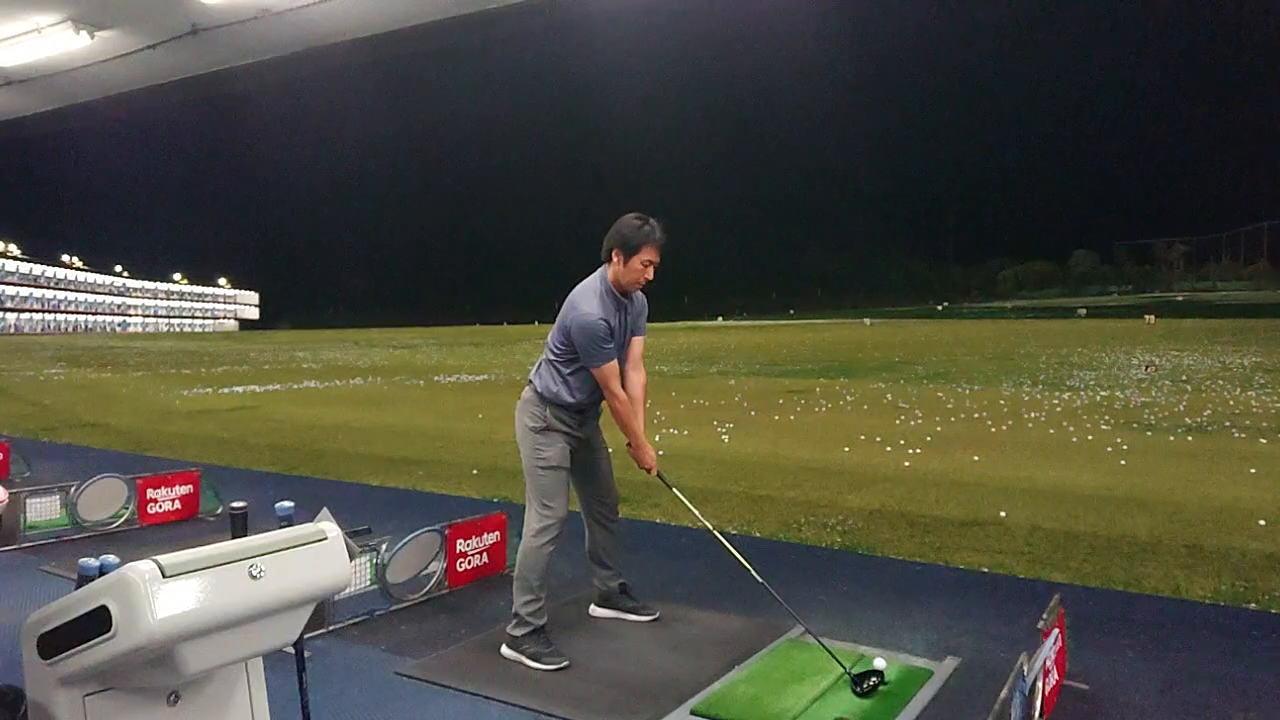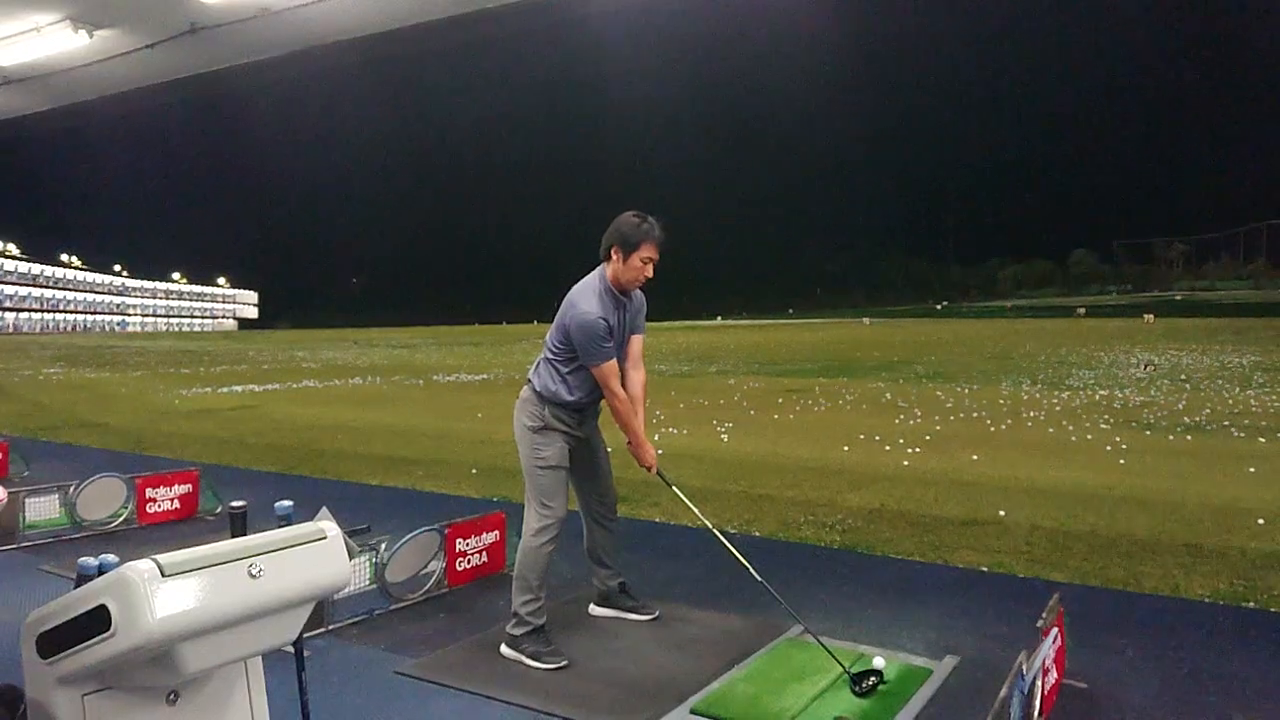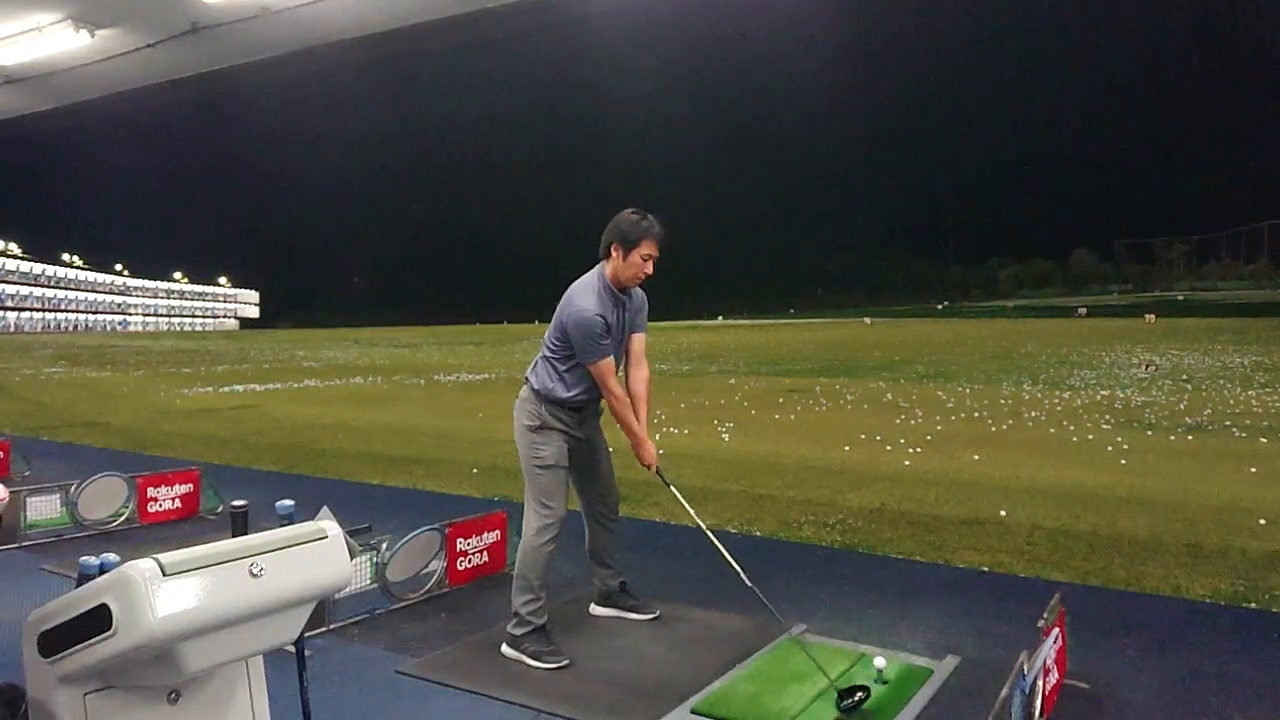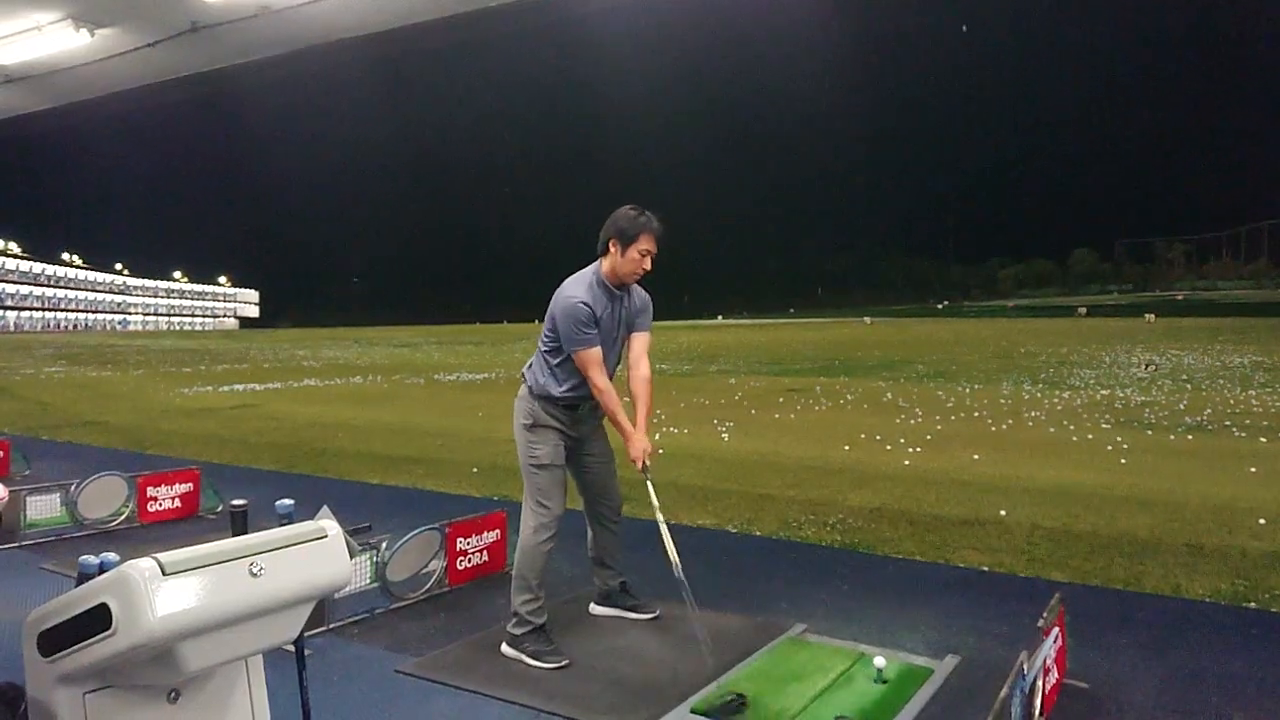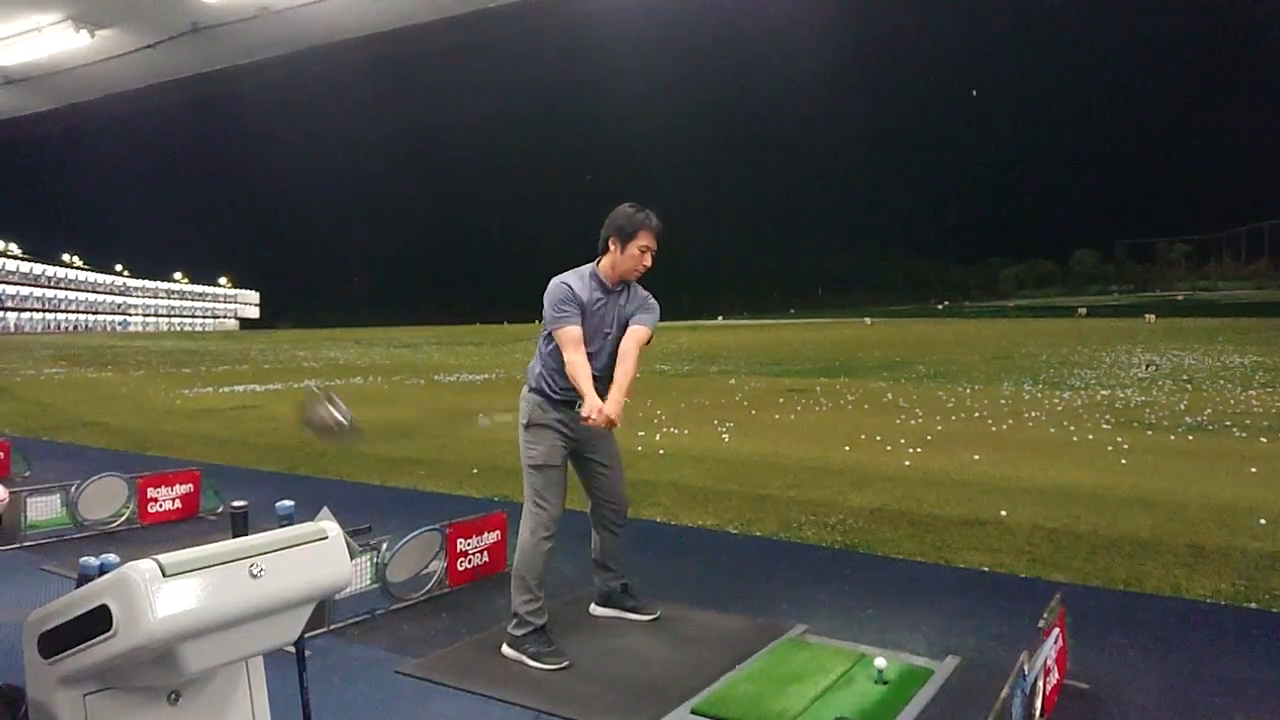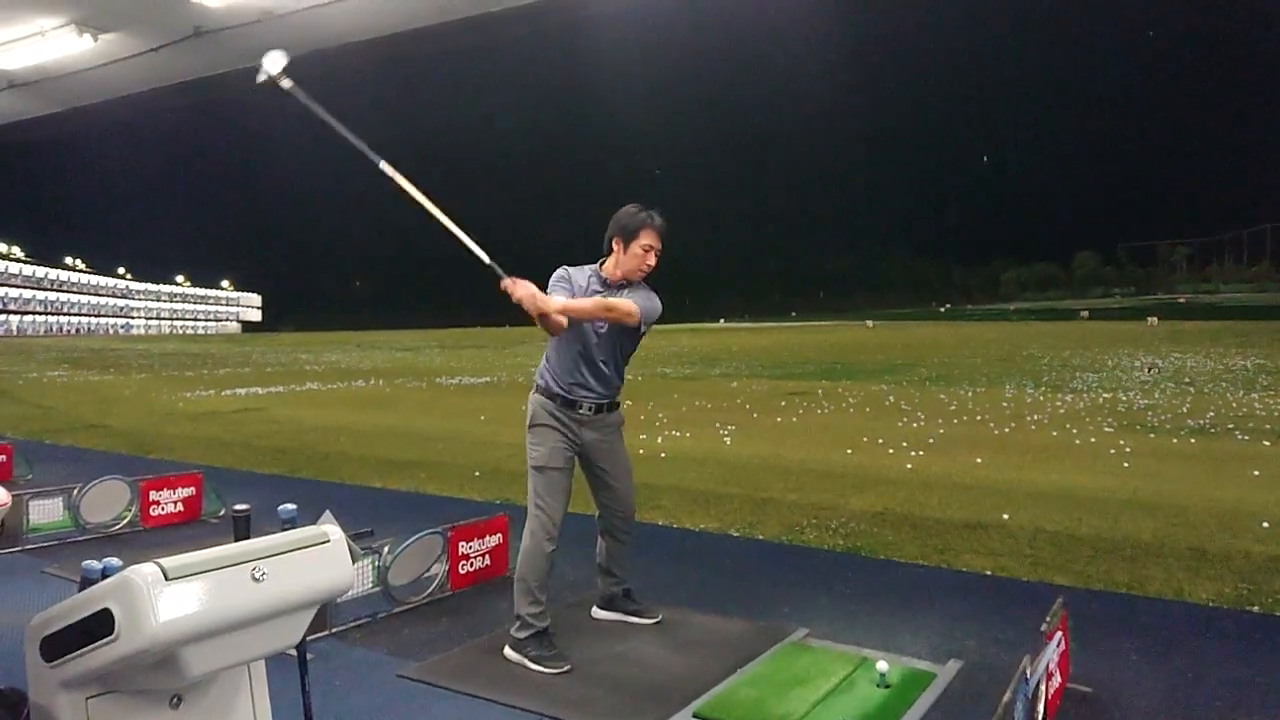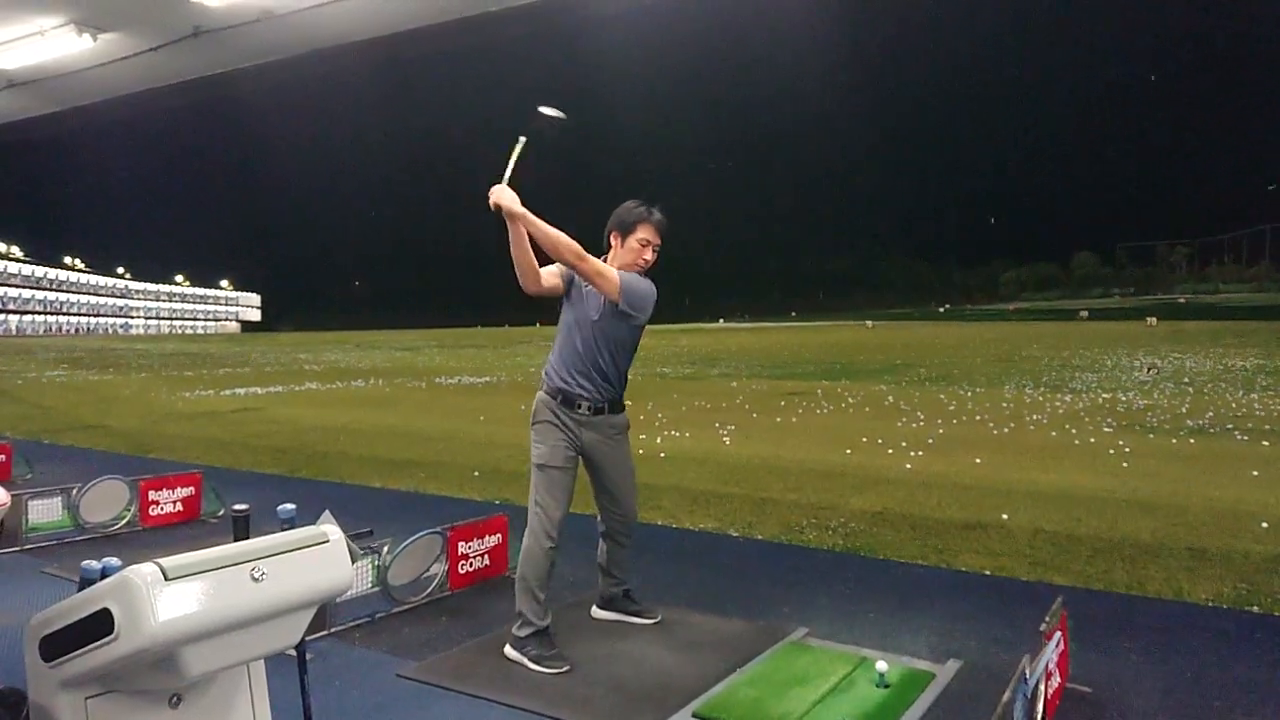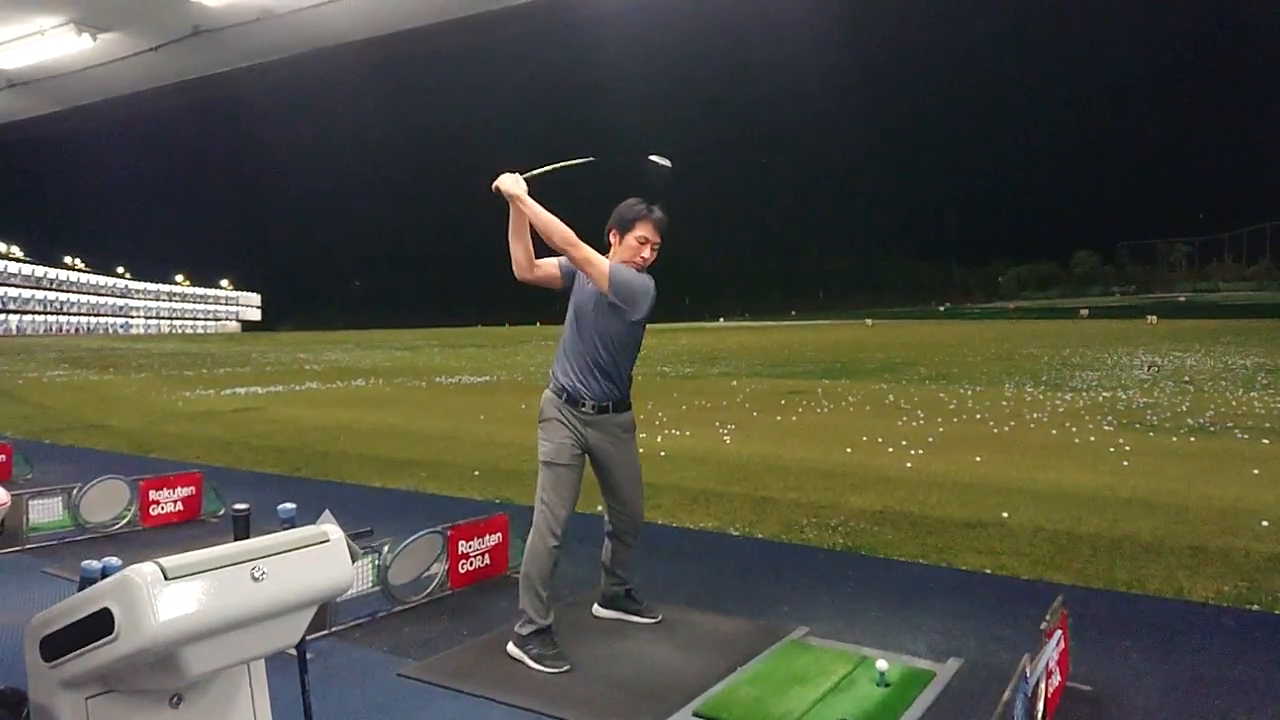
dt=0.5s
person 1, frame 1
left shoulder: (636, 301)
right shoulder: (588, 313)
left elbow: (634, 371)
right elbow: (613, 390)
left wrist: (640, 435)
right wrist: (639, 445)
left hip: (583, 416)
right hip: (547, 417)
left knee: (604, 505)
right knee: (547, 518)
left ankle: (610, 594)
right ankle: (522, 632)
person 1, frame 2
left shoulder: (634, 299)
right shoulder: (587, 311)
left elbow: (634, 370)
right elbow: (613, 389)
left wrist: (641, 433)
right wrist: (639, 444)
left hip: (582, 415)
right hip: (545, 416)
left knee: (602, 505)
right knee: (547, 518)
left ankle: (609, 592)
right ankle: (523, 631)
person 1, frame 3
left shoulder: (636, 299)
right shoulder: (585, 309)
left elbow: (637, 367)
right elbow: (610, 386)
left wrist: (644, 431)
right wrist: (639, 441)
left hip: (584, 414)
right hip: (545, 414)
left knee: (604, 504)
right knee: (547, 518)
left ankle: (610, 593)
right ankle: (523, 631)
person 1, frame 4
left shoulder: (639, 300)
right shoulder: (575, 299)
left elbow: (639, 365)
right elbow: (596, 377)
left wrist: (642, 430)
right wrist: (627, 434)
left hip: (585, 413)
right hip: (544, 412)
left knee: (607, 505)
right knee: (544, 517)
left ankle: (610, 592)
right ankle: (523, 630)
person 1, frame 5
left shoulder: (645, 305)
right shoulder: (566, 287)
left elbow: (629, 353)
right elbow: (572, 352)
left wrist: (613, 404)
right wrist: (587, 397)
left hip: (594, 413)
right hip: (546, 409)
left knee: (613, 505)
right knee: (543, 518)
left ankle: (610, 594)
right ankle: (523, 631)
person 1, frame 6
left shoulder: (646, 302)
right shoulder: (568, 277)
left elbow: (608, 310)
right elbow: (553, 324)
left wrist: (551, 304)
right wrist: (545, 311)
left hip: (603, 417)
right hip: (554, 412)
left knee: (620, 511)
right knee: (546, 521)
left ankle: (613, 597)
right ankle: (526, 633)
person 1, frame 7
left shoulder: (642, 293)
right shoulder: (577, 277)
left elbow: (577, 257)
right elbow: (533, 282)
left wrist: (521, 212)
right wrist: (513, 222)
left hip: (608, 419)
right hip: (557, 412)
left knee: (621, 515)
right knee: (545, 523)
left ankle: (612, 596)
right ankle: (526, 633)
person 1, frame 8
left shoulder: (640, 288)
right shoulder: (583, 271)
left elbow: (569, 243)
right elbow: (526, 270)
left wrist: (522, 197)
right wrist: (515, 204)
left hip: (613, 419)
right hip: (564, 411)
left knee: (628, 514)
right knee: (551, 520)
left ankle: (614, 595)
right ankle: (529, 631)
